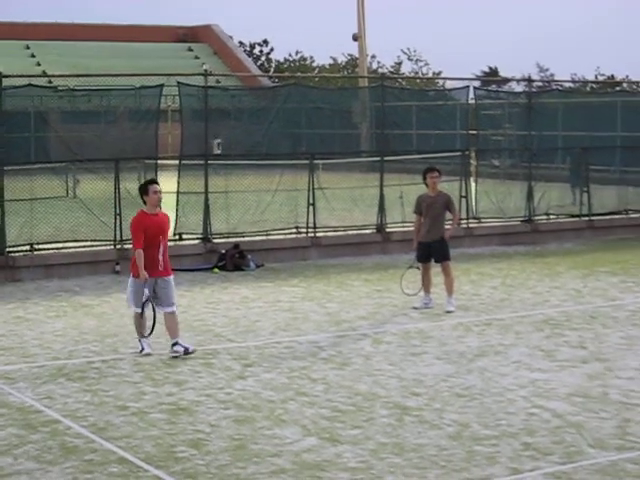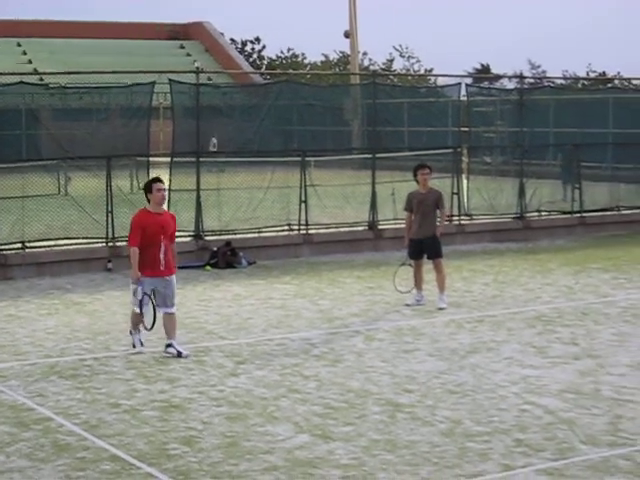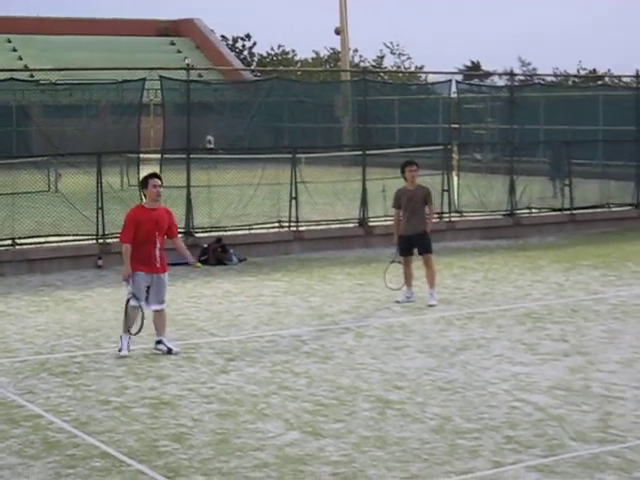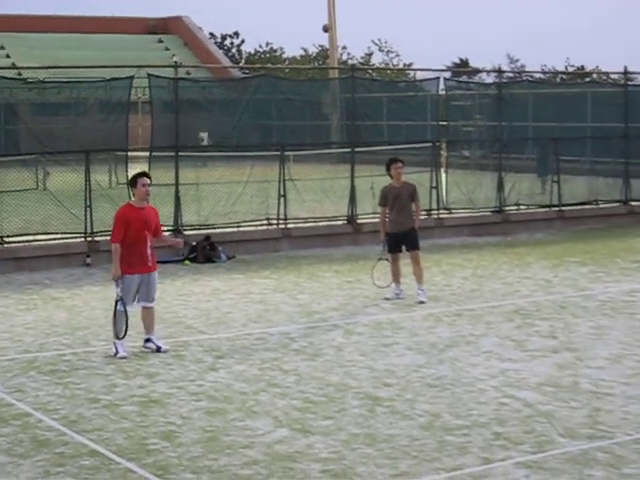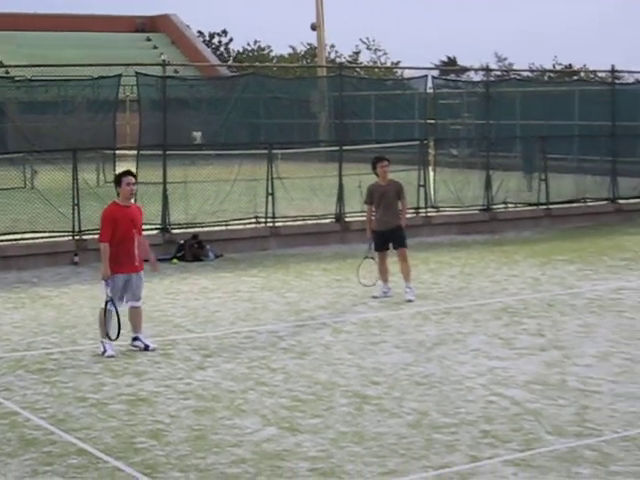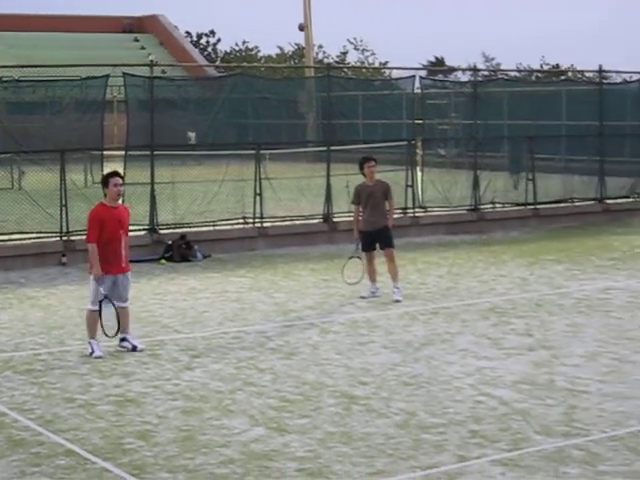
dt=0.2s
person 1, frame 1
left shoulder: (165, 218)
right shoulder: (138, 220)
right elbow: (138, 248)
right wrist: (142, 271)
left hip: (164, 273)
right hip: (144, 273)
left knee: (170, 309)
right knee: (141, 309)
left ankle: (176, 344)
right ankle: (143, 341)
person 1, frame 2
left shoulder: (171, 217)
right shoulder: (139, 218)
right elbow: (133, 246)
left wrist: (174, 266)
right wrist: (135, 270)
left hip: (167, 272)
right hip: (145, 273)
left knee: (170, 309)
right knee: (140, 309)
left ankle: (171, 344)
right ankle: (135, 332)
person 1, frame 3
left shoulder: (167, 213)
right shoulder: (134, 214)
left elbow: (174, 237)
right elbow: (126, 242)
left wrist: (188, 256)
right wrist: (127, 266)
left hip: (160, 268)
right hip: (139, 269)
left knee: (159, 305)
right knee: (135, 305)
left ankle: (160, 341)
right ankle: (125, 337)
person 1, frame 4
left shoulder: (153, 212)
right shoulder: (123, 213)
left elbow: (157, 235)
right elbow: (116, 242)
left wrist: (174, 241)
right wrist: (116, 266)
left hip: (149, 267)
right hip: (128, 270)
left knee: (148, 304)
right knee: (122, 306)
left ankle: (149, 339)
right ankle: (118, 343)
person 1, frame 5
left shoulder: (137, 210)
right shoulder: (110, 212)
right elbow: (104, 242)
left wrist: (149, 255)
right wrist: (105, 266)
left hip: (136, 267)
right hip: (115, 269)
left knee: (135, 303)
left ankle: (137, 337)
right ankle: (105, 341)
person 1, frame 6
left shoulder: (125, 211)
right shoulder: (97, 212)
right elbow: (91, 243)
left wrist: (127, 262)
right wrist: (95, 266)
left hip: (122, 268)
right hip: (103, 269)
left knee: (123, 303)
right knee: (95, 306)
left ankle: (125, 338)
right ankle: (92, 342)
person 2, frame 1
left shoulder: (445, 197)
right shoulder: (421, 199)
left elbow: (455, 215)
right elbow: (418, 220)
left wrist: (450, 230)
right wrist: (415, 240)
left hip: (439, 239)
right hip: (423, 239)
left knee: (446, 268)
right knee: (425, 269)
left ankle: (450, 300)
right ankle: (427, 299)
person 2, frame 2
left shoulder: (436, 194)
right shoulder: (411, 196)
left elbow: (442, 213)
right elbow: (409, 217)
left wrist: (440, 227)
right wrist: (407, 237)
left hip: (431, 236)
right hip: (415, 236)
left knee: (438, 265)
right knee: (417, 266)
left ankle: (442, 297)
right ankle: (419, 296)
person 2, frame 3
left shoulder: (425, 191)
right shoulder: (399, 193)
left elbow: (431, 210)
right elbow: (397, 214)
left wrist: (429, 224)
right wrist: (395, 234)
left hip: (421, 232)
right hip: (405, 233)
left knee: (428, 261)
right knee: (406, 262)
left ankle: (432, 294)
right ankle: (409, 293)
person 2, frame 4
left shoulder: (411, 187)
right shoulder: (385, 190)
left elbow: (417, 206)
right elbow: (383, 212)
left wrist: (417, 221)
right wrist: (382, 231)
left hip: (409, 229)
right hip: (392, 231)
left knee: (415, 258)
right knee: (394, 259)
left ankle: (421, 290)
right ankle: (398, 290)
person 2, frame 5
left shoulder: (397, 185)
right shoulder: (372, 188)
left elbow: (403, 204)
right elbow: (369, 210)
left wrist: (403, 219)
right wrist: (368, 229)
left hip: (396, 226)
right hip: (379, 228)
left knee: (403, 255)
right knee: (382, 257)
left ankle: (408, 288)
right ankle: (386, 288)
person 2, frame 6
left shoulder: (384, 185)
right shoulder: (359, 189)
left elbow: (391, 204)
right elbow: (357, 210)
left wrist: (390, 220)
right wrist: (356, 229)
left hip: (383, 227)
right hip: (366, 229)
left knee: (390, 256)
right knee: (369, 258)
left ankle: (396, 288)
right ankle: (374, 288)
